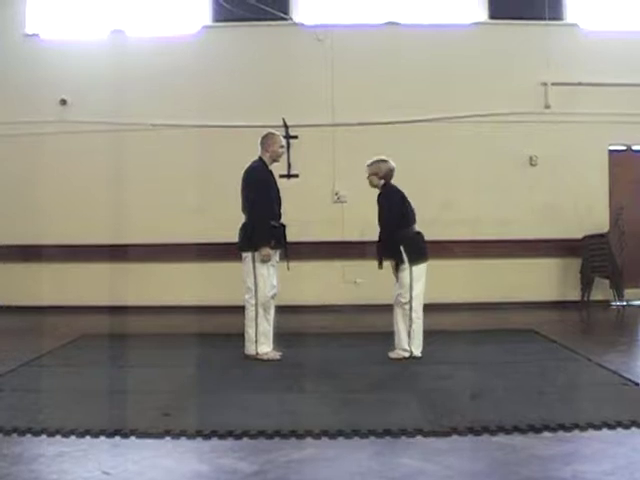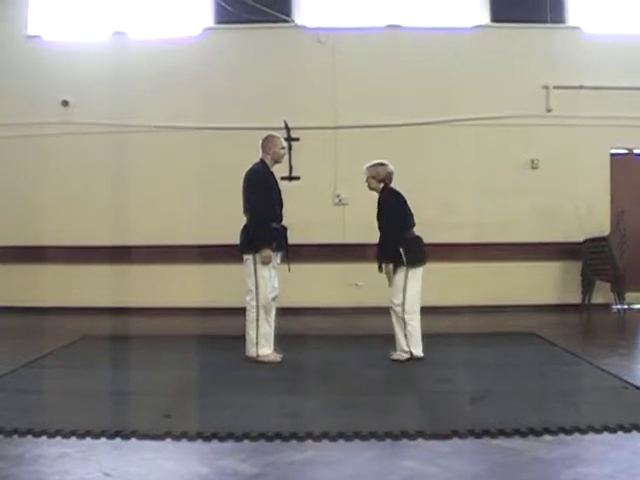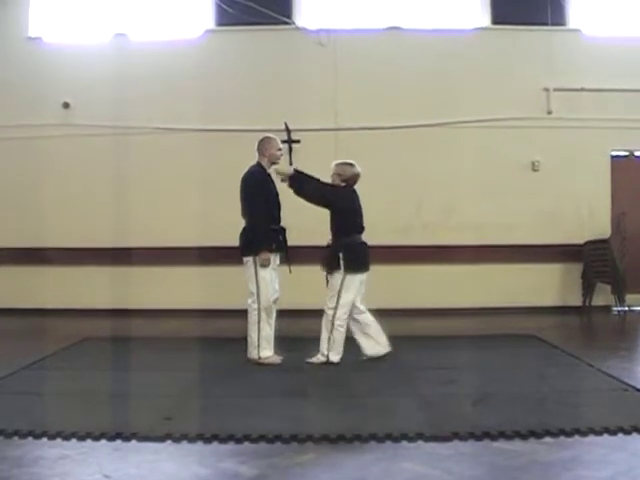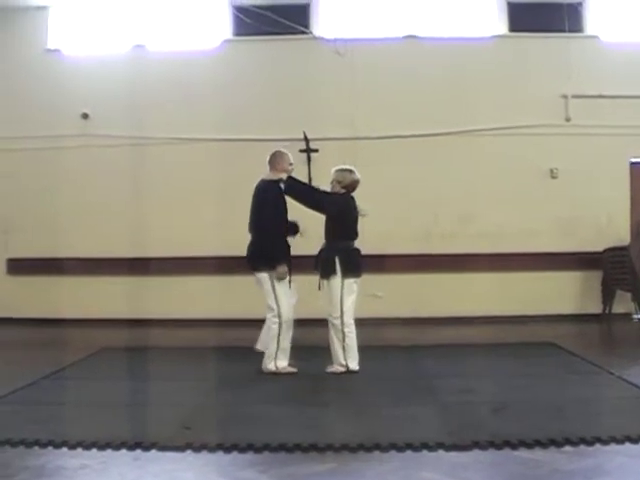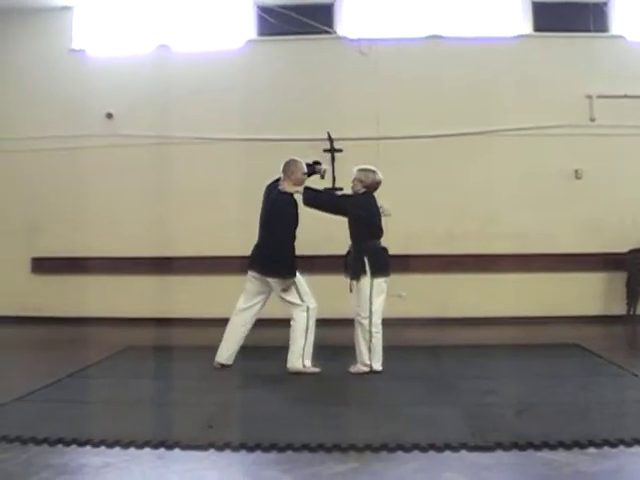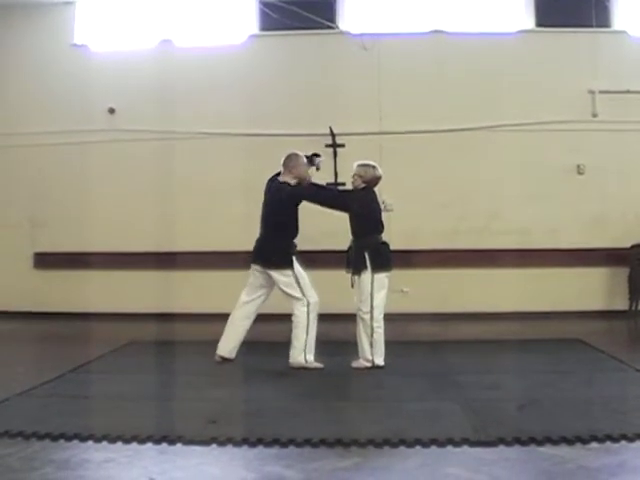
dt=0.7s
person 1, frame 1
left shoulder: (263, 172)
right shoulder: (256, 172)
right elbow: (255, 212)
right wrist: (263, 245)
left hip: (265, 241)
right hip: (258, 243)
left knee: (267, 294)
right knee: (259, 295)
left ankle: (262, 344)
right ankle: (257, 347)
person 1, frame 2
left shoulder: (265, 174)
right shoulder: (257, 174)
right elbow: (256, 213)
right wrist: (264, 246)
left hip: (268, 244)
right hip: (259, 246)
left knee: (268, 296)
right knee: (260, 297)
left ankle: (264, 346)
right ankle: (258, 349)
person 1, frame 3
left shoulder: (263, 176)
right shoulder: (254, 177)
right elbow: (254, 217)
right wrist: (262, 249)
left hip: (267, 245)
right hip: (258, 248)
left knee: (269, 299)
right knee: (261, 300)
left ankle: (264, 349)
right ankle: (259, 352)
person 1, frame 4
left shoulder: (267, 187)
right shoulder: (270, 190)
right elbow: (270, 229)
left wrist: (292, 227)
right wrist: (280, 262)
left hip: (266, 257)
right hip: (268, 260)
left knee: (286, 305)
right knee: (281, 310)
left ankle: (267, 347)
right ankle: (273, 362)
person 1, frame 5
left shoulder: (273, 187)
right shoulder: (286, 202)
left elbow: (296, 169)
right elbow: (286, 241)
left wrist: (315, 167)
right wrist: (289, 273)
left hip: (259, 261)
right hip: (275, 264)
left knee: (245, 308)
right knee: (305, 307)
left ankle: (223, 357)
right ankle: (298, 362)
person 1, frame 6
left shoulder: (274, 182)
right shoulder: (285, 190)
left elbow: (296, 164)
right elbow: (295, 195)
left wrist: (312, 159)
right wrist: (304, 182)
left hip: (262, 254)
right hip: (279, 255)
left knee: (248, 302)
right knee: (307, 301)
left ankle: (225, 351)
right ankle: (301, 357)
person 2, frame 1
left shoulder: (388, 195)
right shoulder: (391, 193)
left elbow: (390, 229)
left wrist: (388, 256)
right wrist: (392, 255)
left hip: (410, 254)
right hip: (411, 252)
left knee: (409, 300)
right knee: (403, 300)
left ankle: (410, 348)
right ankle: (406, 346)
person 2, frame 2
left shoulder: (389, 197)
right shoulder: (390, 196)
left elbow: (391, 232)
left wrist: (386, 260)
right wrist: (387, 259)
left hip: (407, 256)
right hip: (409, 254)
left knee: (401, 303)
right knee: (404, 303)
left ankle: (412, 349)
right ankle: (407, 348)
person 2, frame 3
left shoulder: (344, 196)
right shoulder: (345, 195)
left elbow: (317, 192)
right elbow: (321, 188)
left wrist: (291, 175)
right wrist: (293, 174)
left hip: (348, 259)
right hip: (353, 257)
left knee: (336, 309)
right knee: (354, 308)
left ankle: (329, 354)
right ankle: (378, 346)
person 2, frame 4
left shoulder: (342, 203)
right shoulder: (342, 203)
left elbow: (312, 196)
right elbow: (316, 196)
left wrist: (285, 180)
right wrist: (286, 181)
left hip: (342, 264)
right hip: (341, 262)
left knee: (341, 316)
right knee: (338, 315)
left ankle: (348, 362)
right ankle: (343, 360)
person 2, frame 5
left shoulder: (363, 203)
right shoulder: (363, 203)
left elbow: (331, 202)
right elbow: (335, 200)
left wrist: (302, 191)
right wrist: (304, 190)
left hip: (370, 264)
right hip: (366, 262)
left knee: (369, 315)
right knee: (363, 315)
left ankle: (372, 362)
right ankle: (367, 361)
person 2, frame 6
left shoulder: (363, 198)
right shoulder: (363, 198)
left elbow: (330, 197)
right elbow: (334, 196)
left hip: (371, 259)
right hip: (369, 258)
left knee: (370, 311)
right knee: (365, 310)
left ankle: (374, 358)
right ankle: (369, 356)
